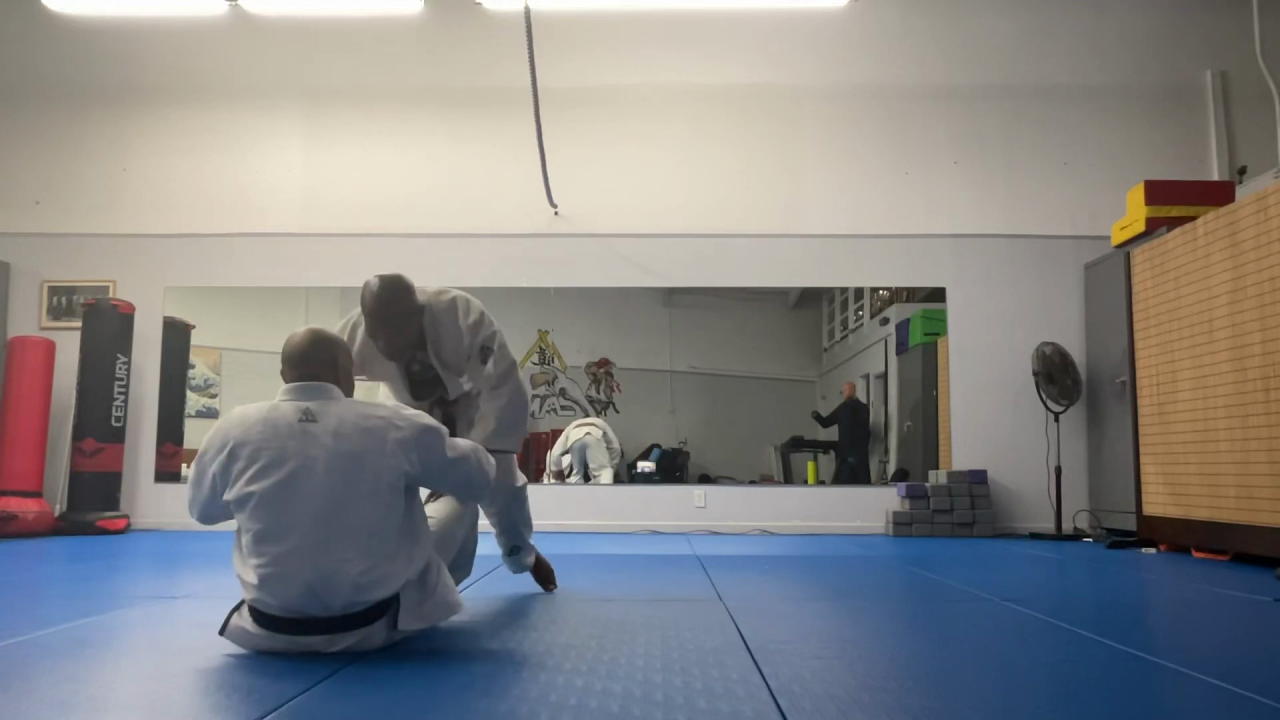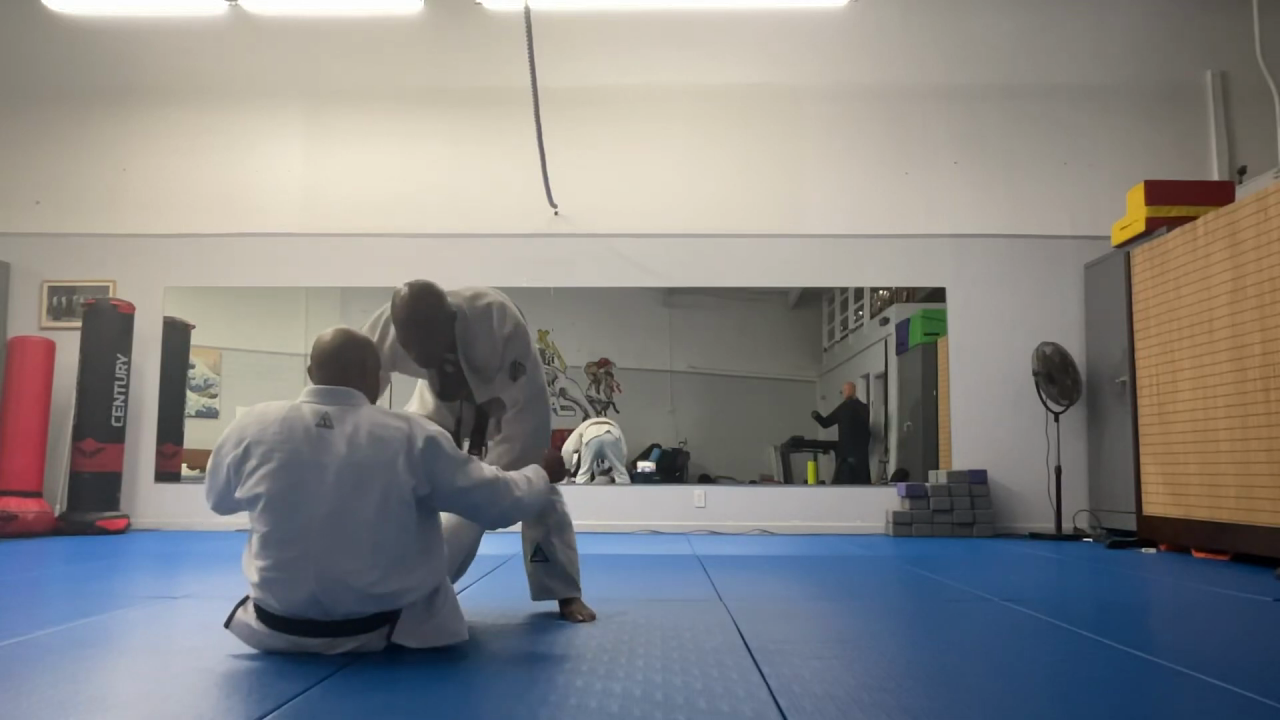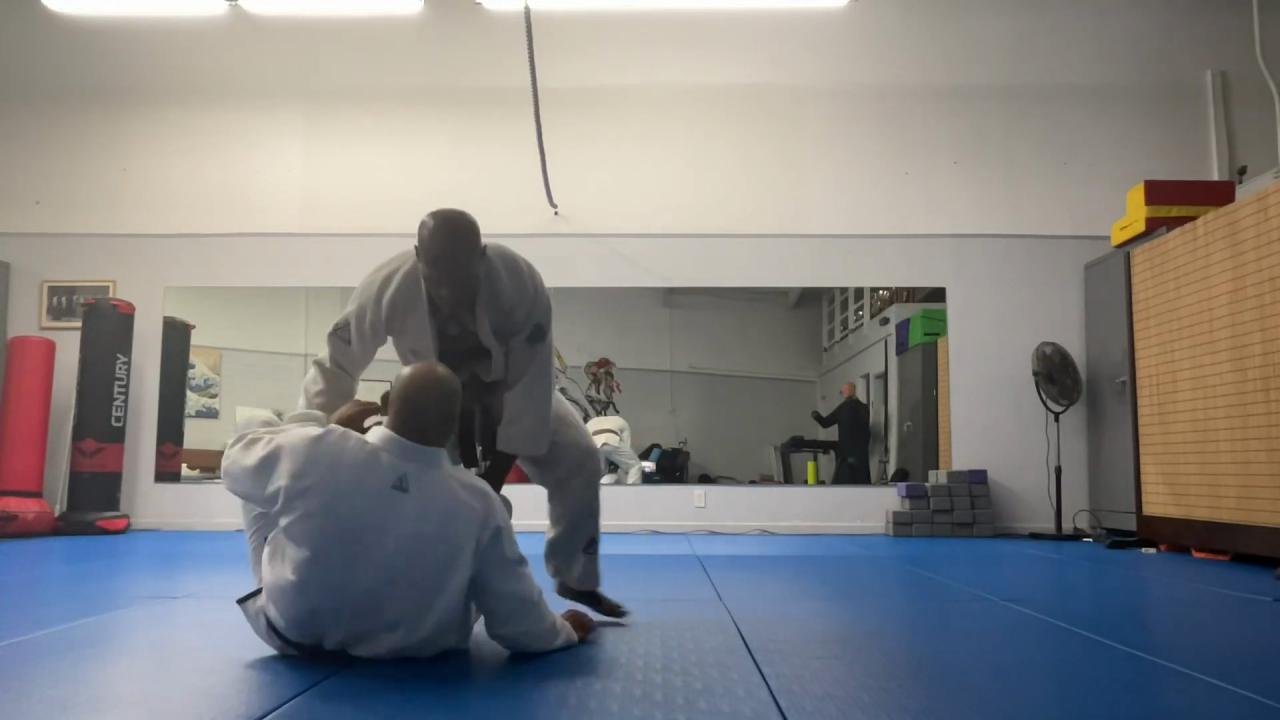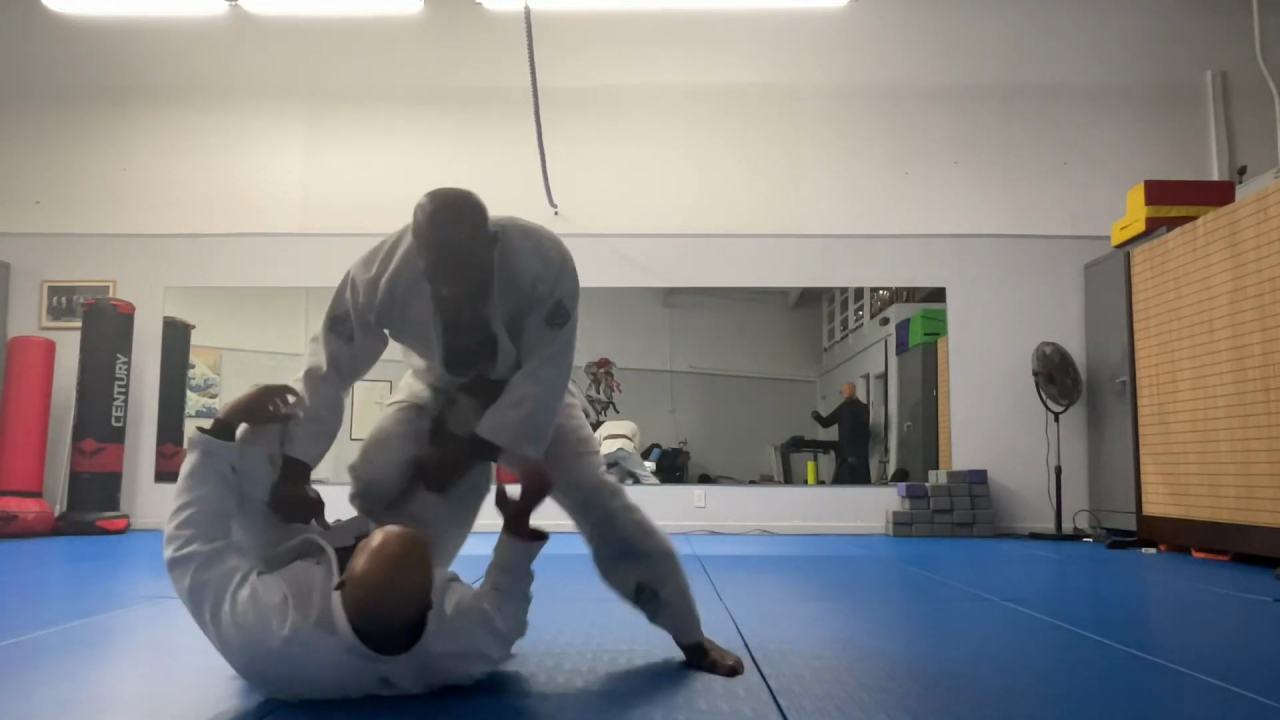
dt=1s
person 1, frame 1
left shoulder: (463, 316)
right shoulder: (352, 337)
left elbow: (506, 387)
left hip: (469, 402)
right hip: (408, 409)
left knee: (500, 484)
left ankle: (525, 554)
person 1, frame 2
left shoulder: (498, 320)
right shoulder: (383, 331)
left elbow: (530, 413)
left hip: (507, 394)
right hip: (439, 398)
left ankle: (565, 592)
person 1, frame 3
left shoulder: (518, 281)
right shoulder: (384, 289)
left elbow: (530, 380)
right elbow: (337, 363)
left wrist: (497, 471)
left hip: (509, 386)
left knee: (579, 460)
left ankle: (575, 576)
person 1, frame 4
left shoulder: (542, 259)
right shoulder: (379, 273)
left elbow: (542, 377)
right elbow: (329, 368)
left wrist: (470, 453)
right wrist: (293, 471)
left hip: (528, 392)
right hip: (439, 391)
left knee: (597, 500)
right knee: (378, 481)
left ankle: (688, 632)
person 2, frame 1
left shoulder: (235, 429)
right shoulder: (396, 426)
left elbow: (203, 510)
right elbow: (476, 476)
left hip: (274, 628)
right hip: (375, 624)
right knee: (459, 503)
person 2, frame 2
left shoulder: (253, 427)
right shoulder: (410, 437)
left elbow: (220, 500)
right elbow: (498, 502)
right wrist: (543, 475)
left hip: (281, 627)
right hip: (383, 627)
right knee: (462, 522)
person 2, frame 3
left shoulder: (315, 451)
right shoulder: (478, 506)
left elbow: (238, 462)
right elbow: (517, 620)
left wrist: (328, 427)
right wrist: (566, 632)
left hip: (292, 633)
right hip: (404, 649)
person 2, frame 4
left shoulder: (265, 635)
right shoulder: (463, 642)
left elbow: (190, 544)
left wrist: (223, 426)
right wrist: (518, 530)
left knee: (255, 448)
